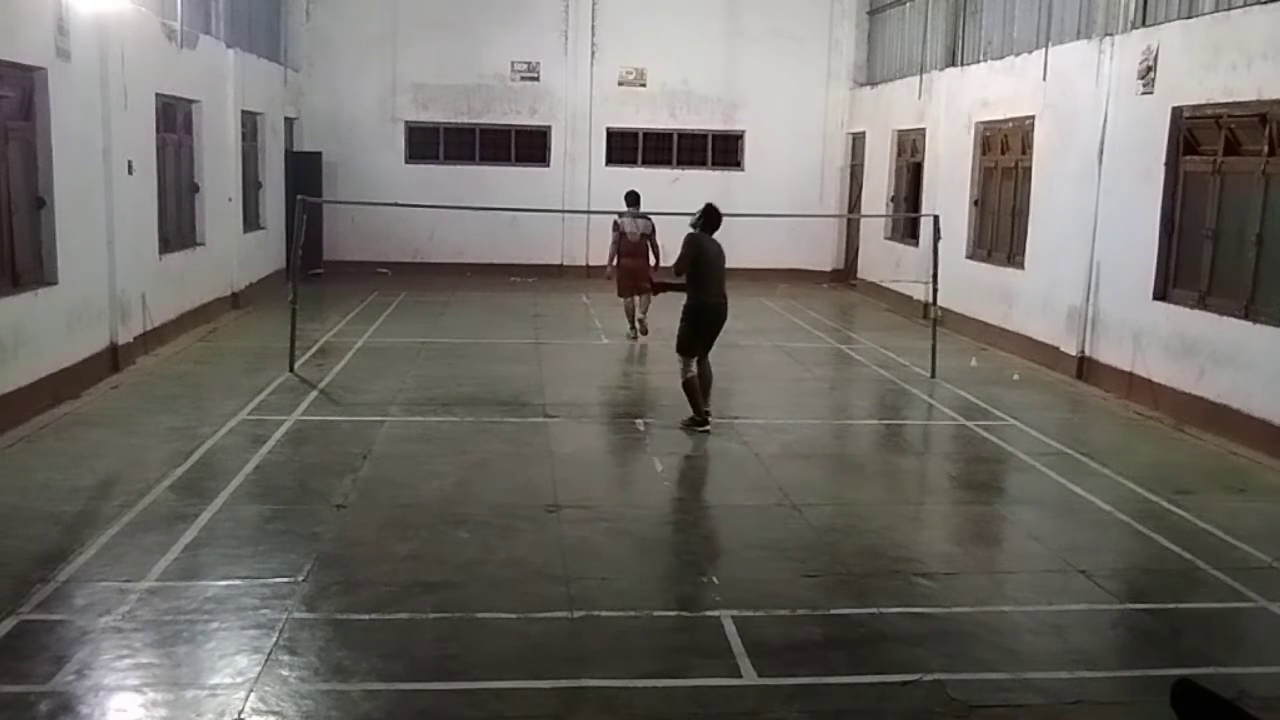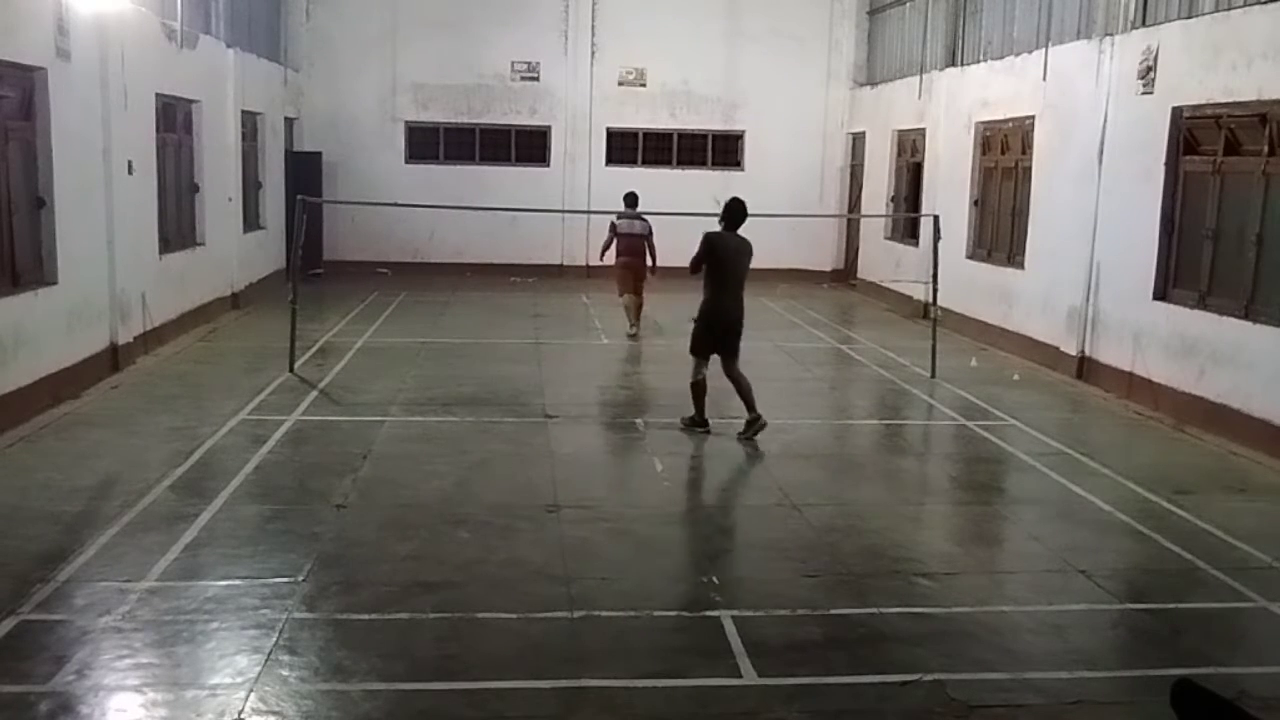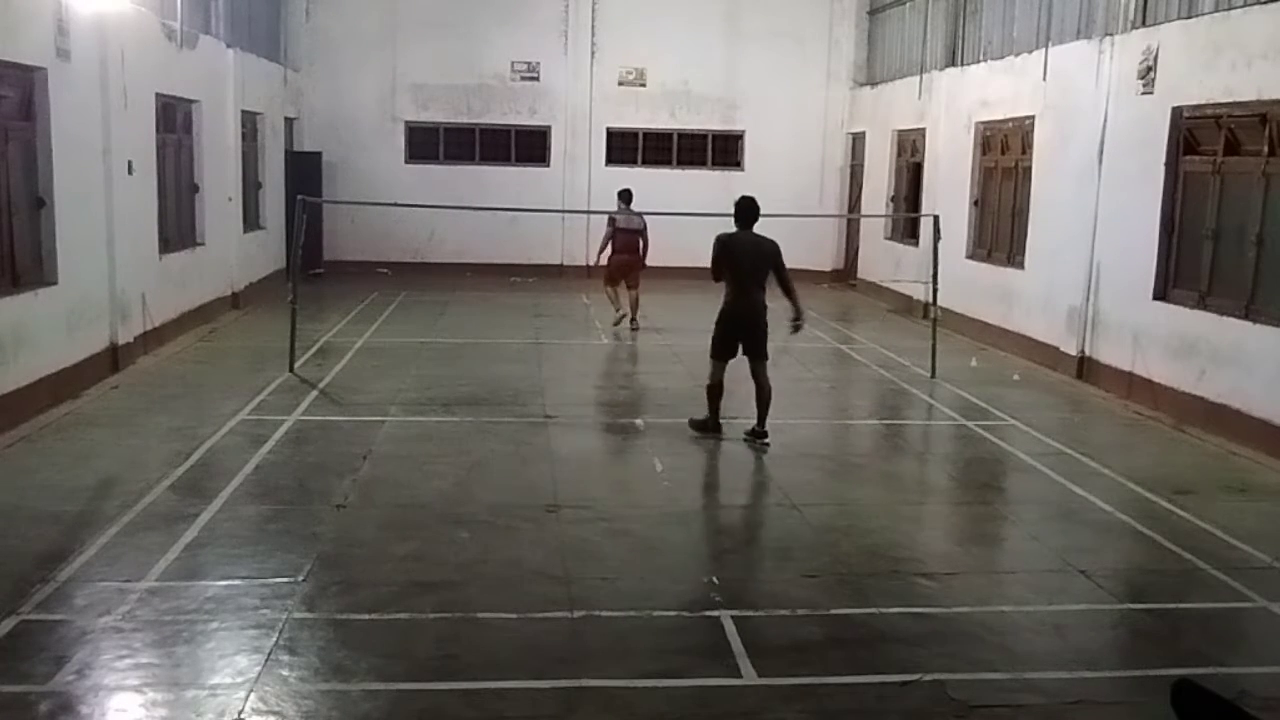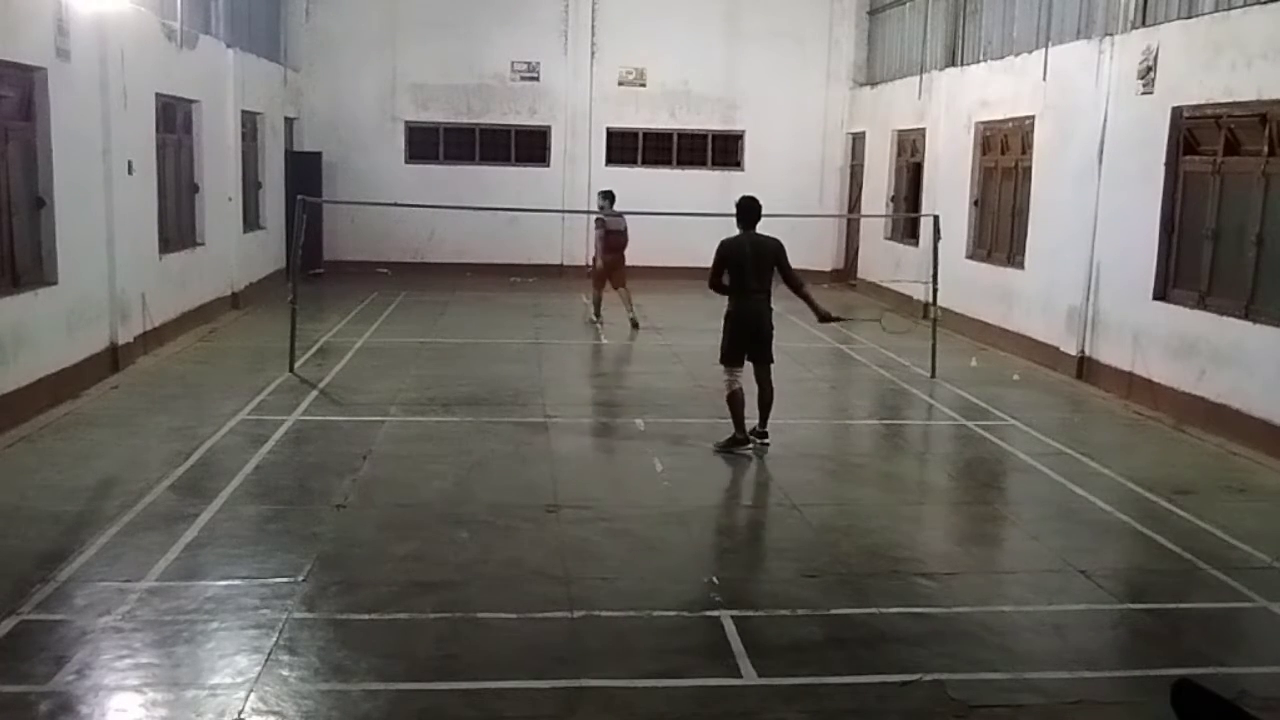
dt=0.3s
person 1, frame 1
left shoulder: (693, 239)
right shoulder: (716, 247)
left elbow: (679, 270)
left wrist: (681, 258)
right wrist: (667, 286)
left hip: (699, 308)
right hip: (719, 308)
left knee: (687, 364)
right knee: (702, 358)
left ankle: (699, 418)
right ankle: (704, 407)
person 1, frame 2
left shoulder: (712, 239)
right shoulder: (746, 246)
left elbow: (694, 268)
left hip: (713, 310)
right hip: (736, 311)
left knee: (699, 366)
right knee: (732, 367)
left ankle: (699, 419)
right ankle: (753, 415)
person 1, frame 3
left shoulder: (724, 241)
right shoulder: (769, 246)
left elbow: (717, 276)
right elbow: (785, 281)
right wrist: (797, 310)
left hip: (732, 312)
right hip: (758, 314)
left knee: (716, 368)
right knee: (760, 372)
left ankle: (713, 422)
right ankle: (760, 429)
person 1, frame 4
left shoulder: (728, 246)
right shoulder: (774, 245)
left elbow: (714, 283)
right elbow: (793, 281)
right wrist: (816, 308)
left hip: (738, 315)
right hip: (763, 315)
left knee: (733, 377)
right knee: (764, 375)
left ankle: (740, 436)
right ankle: (761, 430)
